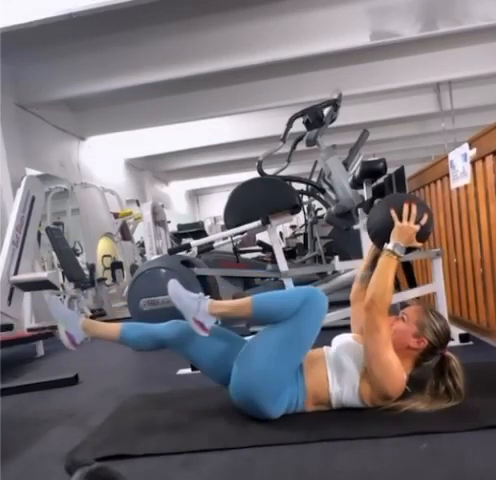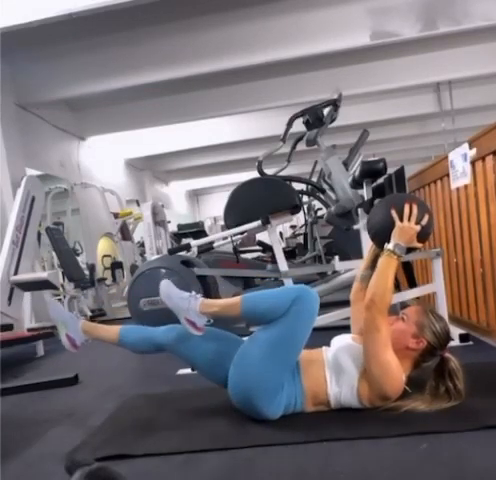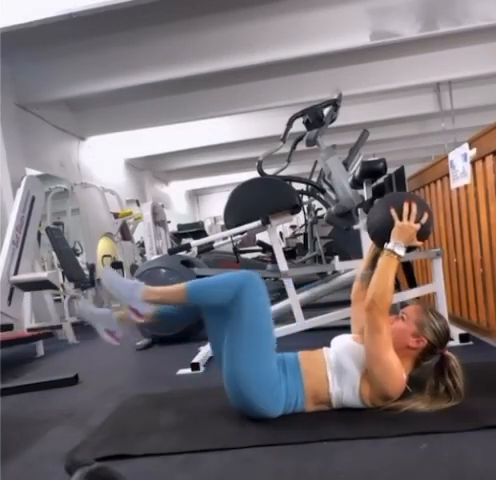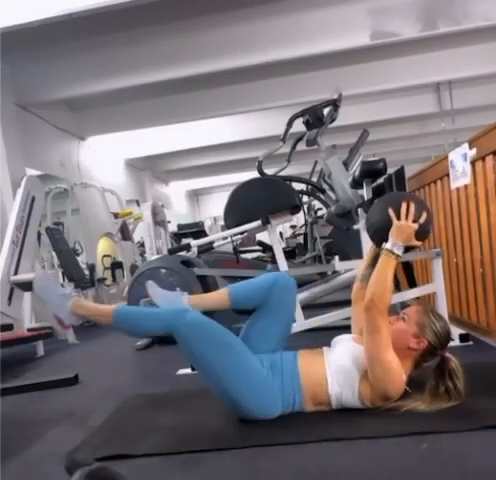
dt=0.3s
person 1, frame 1
left shoulder: (390, 379)
right shoulder: (370, 350)
left elbow: (372, 309)
right elbow: (359, 298)
left wrist: (396, 248)
right wrist: (375, 248)
left hip: (261, 390)
right hip: (256, 377)
left knee: (313, 297)
right knee: (176, 331)
left ankle: (210, 309)
right ankle: (86, 328)
person 1, frame 2
left shoulder: (388, 380)
right shoulder: (370, 349)
left elbow: (373, 310)
right elbow: (360, 298)
left wrist: (397, 247)
right wrist: (376, 247)
left hip: (260, 392)
right hip: (254, 377)
left knee: (303, 296)
right knee: (173, 334)
left ankle: (201, 309)
right ankle: (85, 330)
person 1, frame 3
left shoulder: (390, 380)
right shoulder: (374, 348)
left elbow: (373, 309)
right elbow: (360, 298)
left wrist: (396, 247)
right wrist: (378, 245)
left hip: (261, 392)
right hip: (266, 375)
left knee: (247, 283)
right knee: (215, 299)
left ankle: (146, 297)
right ankle: (121, 321)
person 1, frame 4
left shoulder: (389, 379)
right shoulder: (371, 350)
left elbow: (373, 309)
right elbow: (360, 298)
left wrist: (395, 246)
right wrist: (376, 246)
left hip: (259, 392)
right hip: (264, 368)
left knee: (181, 322)
right knee: (281, 284)
left ankle: (77, 310)
right ankle: (186, 304)
